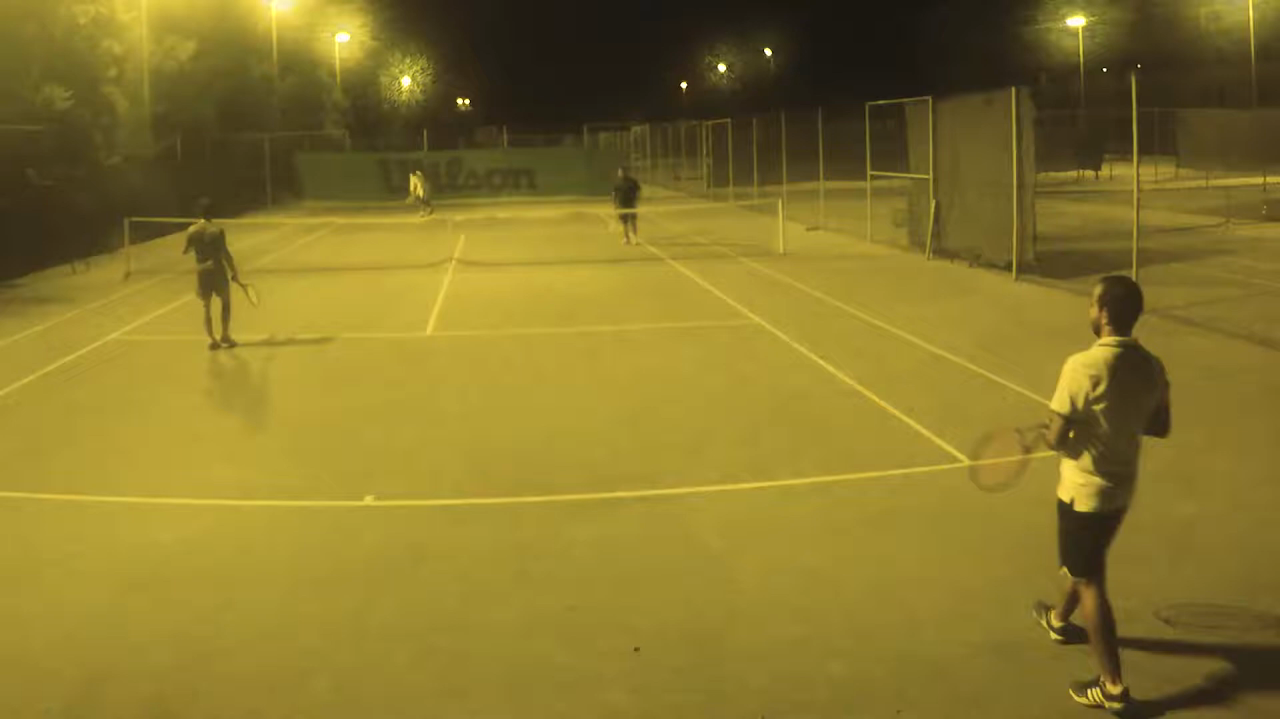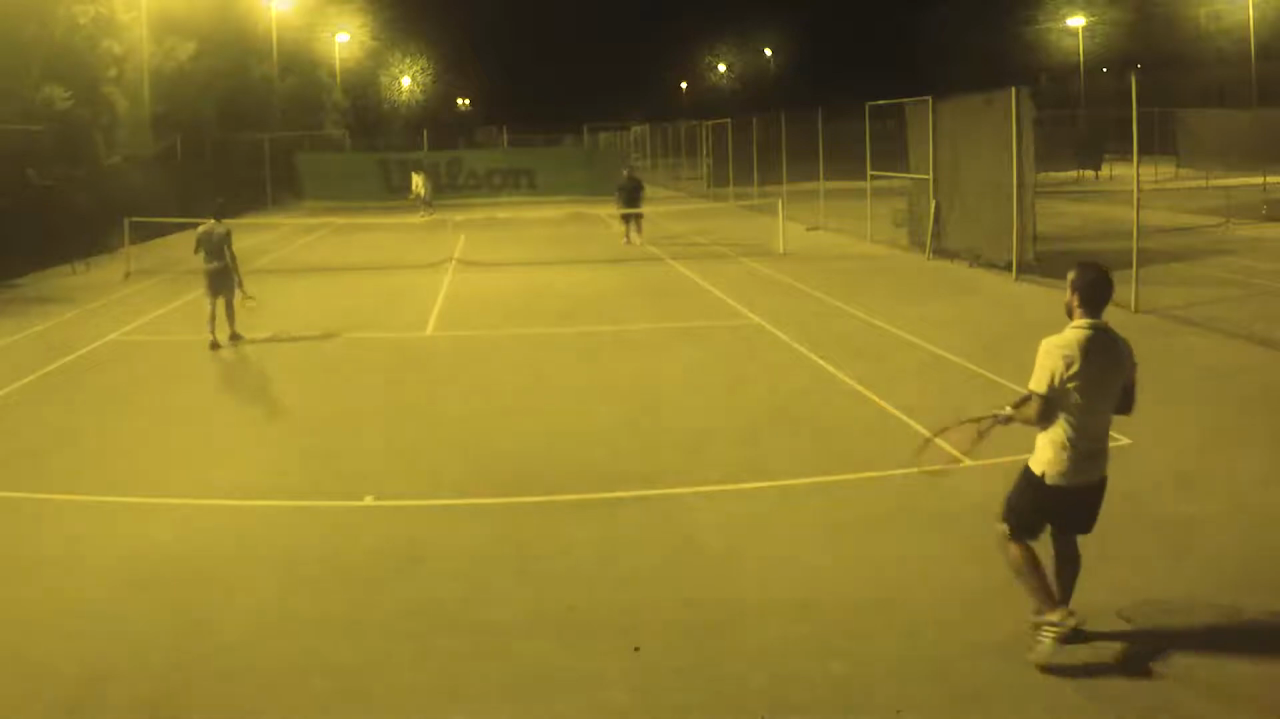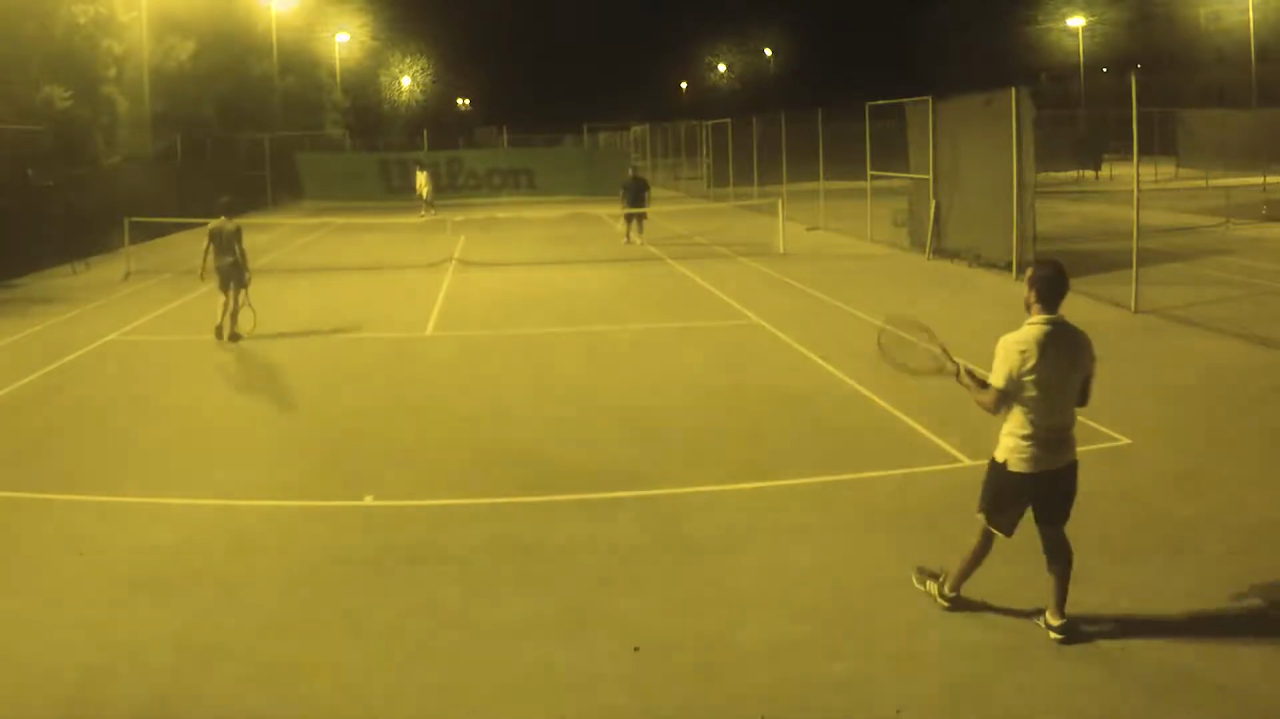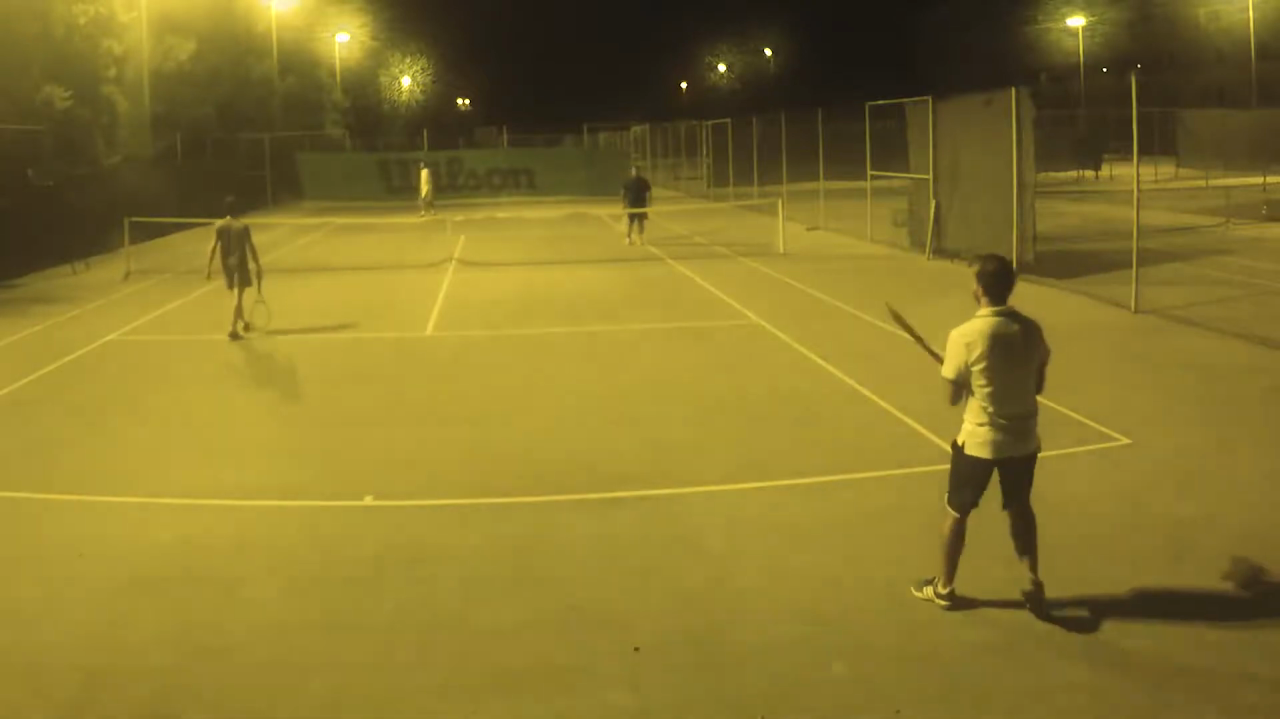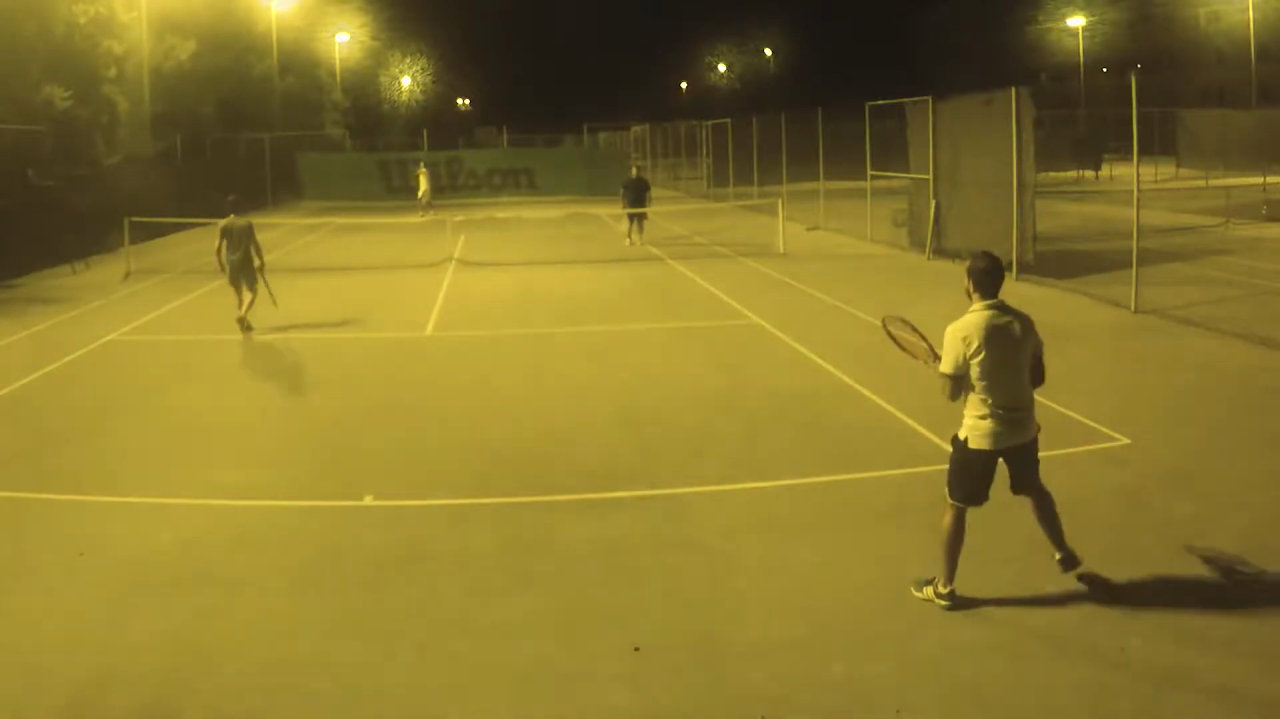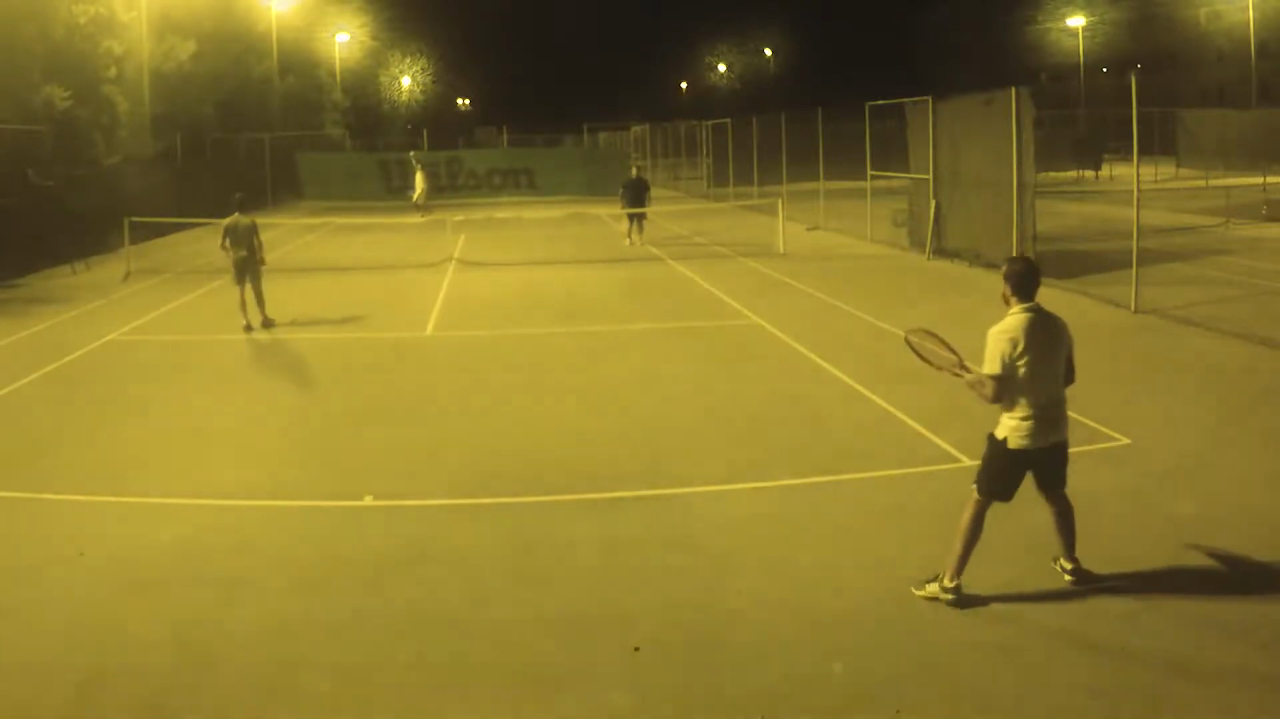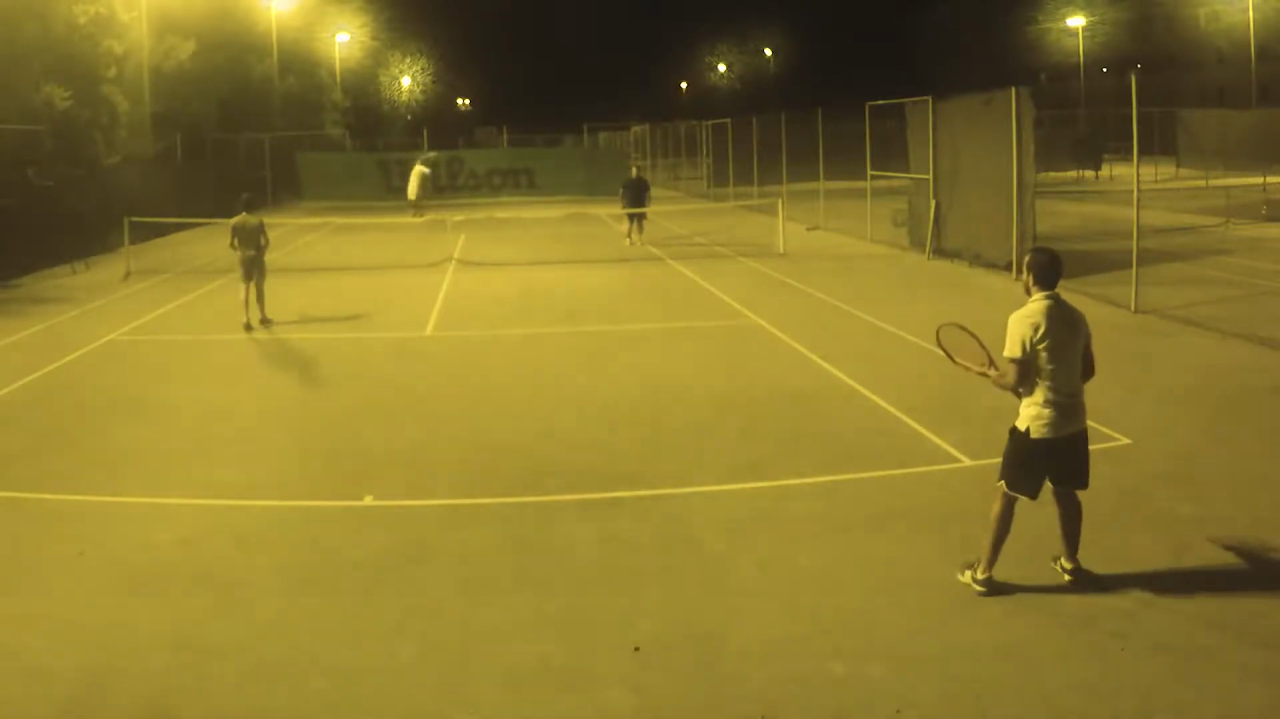
dt=0.3s
person 1, frame 1
left shoulder: (1082, 367)
right shoulder: (1152, 367)
left elbow: (1057, 439)
right elbow: (1160, 427)
left wrist: (1050, 432)
left hip: (1085, 491)
right hip: (1121, 488)
left knee: (1090, 582)
right knee: (1080, 567)
left ankle: (1113, 687)
right ankle: (1060, 620)
person 1, frame 2
left shoulder: (1057, 348)
right shoulder: (1121, 348)
left elbow: (1039, 415)
right elbow: (1124, 405)
left wrist: (1013, 412)
left hip: (1053, 467)
right hip: (1094, 467)
left knee: (1012, 536)
right knee: (1066, 539)
left ankle: (1055, 615)
right ankle: (1053, 613)
person 1, frame 3
left shoulder: (1015, 345)
right shoulder: (1080, 341)
left elbow: (992, 404)
right elbow: (1081, 398)
left wrist: (970, 383)
left hip: (1018, 457)
right hip: (1062, 456)
left knee: (989, 529)
right knee: (1054, 533)
left ankle: (948, 588)
right ankle: (1057, 616)
person 1, frame 4
left shoulder: (964, 336)
right shoulder: (1031, 331)
left elbow: (953, 397)
right elbow: (1036, 385)
left wrist: (951, 371)
left hip: (979, 441)
right hip: (1023, 439)
left knee: (957, 513)
right knee: (1020, 509)
left ankle: (944, 587)
right ankle: (1032, 579)
person 1, frame 5
left shoulder: (960, 331)
right shoulder: (1024, 323)
left elbow: (951, 393)
right elbow: (1038, 377)
left wrist: (945, 372)
left hip: (979, 434)
right hip: (1022, 429)
left knee: (956, 507)
right knee: (1035, 490)
left ankle: (944, 586)
right ankle: (1064, 555)
person 1, frame 6
left shoulder: (1003, 333)
right shoulder: (1058, 325)
left elbow: (995, 395)
right elbow: (1068, 377)
left wrist: (973, 382)
left hip: (1018, 434)
right hip: (1055, 430)
left knee: (979, 502)
right knee: (1056, 495)
left ankle: (950, 581)
right ankle: (1071, 563)
person 1, frame 7
left shoulder: (1023, 319)
right shoulder: (1076, 316)
left elbow: (1015, 381)
right elbow: (1088, 370)
left wrist: (995, 376)
left hip: (1037, 425)
right hip: (1073, 421)
left knee: (1007, 495)
right knee: (1066, 493)
left ankle: (982, 572)
right ankle: (1070, 563)
